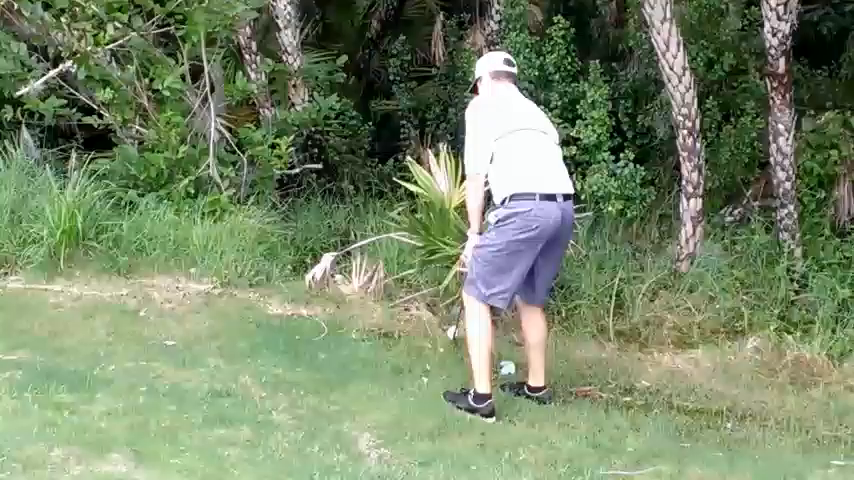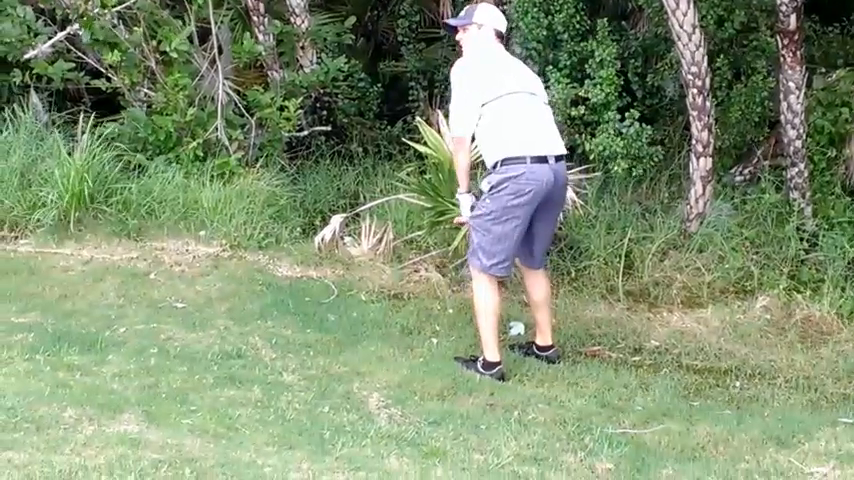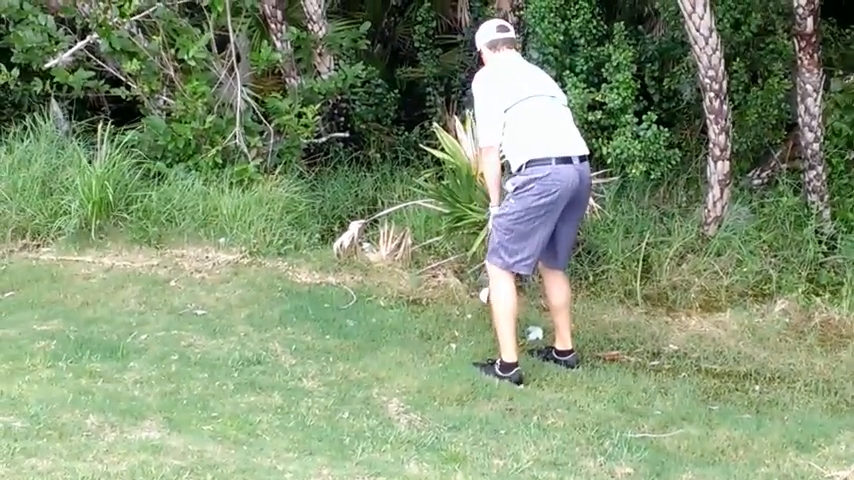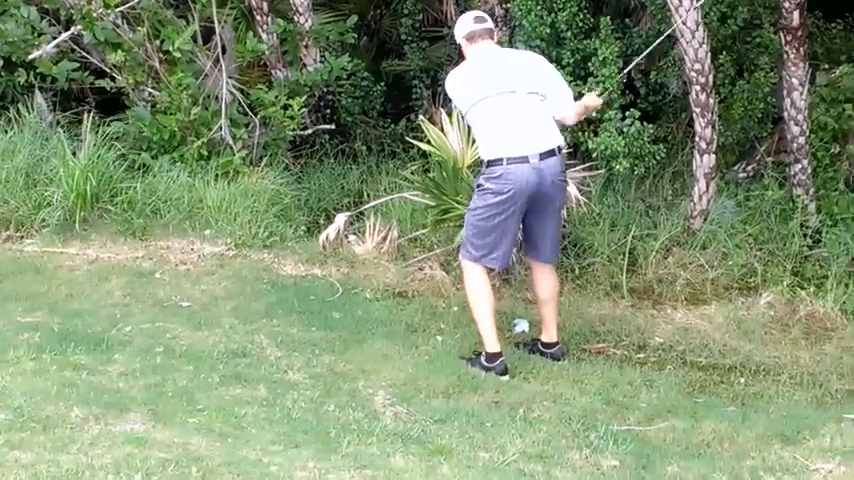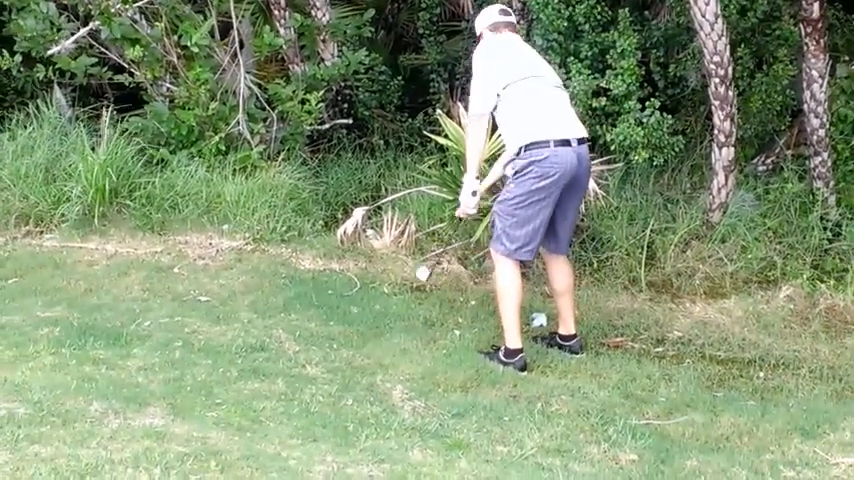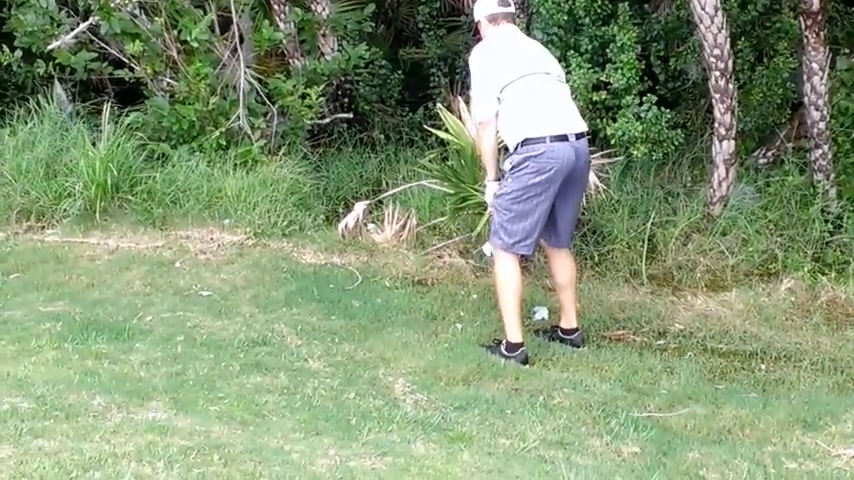
dt=0.7s
person 1, frame 1
left shoulder: (483, 105)
right shoulder: (534, 110)
left elbow: (475, 175)
left wrist: (474, 234)
left hip: (525, 207)
right hip: (563, 206)
left knee: (476, 296)
right knee: (530, 300)
left ankle: (480, 396)
right ankle: (537, 385)
person 1, frame 2
left shoulder: (468, 66)
right shoulder: (521, 68)
left elbow: (460, 137)
left wrist: (464, 192)
left hip: (517, 170)
right hip: (556, 167)
left knee: (482, 267)
right knee: (532, 262)
left ankle: (490, 362)
right ankle: (544, 344)
person 1, frame 3
left shoulder: (488, 76)
right shoulder: (540, 75)
left elbow: (489, 147)
left wrist: (495, 205)
left hip: (542, 172)
right hip: (579, 169)
left knee: (499, 266)
right knee: (552, 264)
left ankle: (507, 364)
right ankle: (564, 349)
person 1, frame 4
left shoulder: (457, 79)
right shoulder: (530, 59)
right elbow: (568, 115)
right wrist: (588, 103)
left hip: (504, 171)
right hip: (549, 164)
left knee: (473, 261)
right knee: (542, 258)
left ankle: (492, 355)
right ankle: (549, 342)
person 1, frame 5
left shoulder: (489, 50)
right shoulder: (534, 58)
left elbow: (479, 119)
left wrist: (471, 180)
right wrist: (486, 184)
left hip: (543, 156)
right hip: (578, 153)
left knee: (504, 252)
right knee: (555, 249)
left ankle: (512, 351)
right ankle: (568, 335)
person 1, frame 6
left shoulder: (484, 50)
right shoulder: (538, 48)
left elbow: (485, 122)
left wrist: (492, 179)
left hip: (538, 150)
right hip: (577, 144)
left knee: (504, 248)
right knee: (558, 243)
left ankle: (513, 344)
right ankle: (569, 328)
